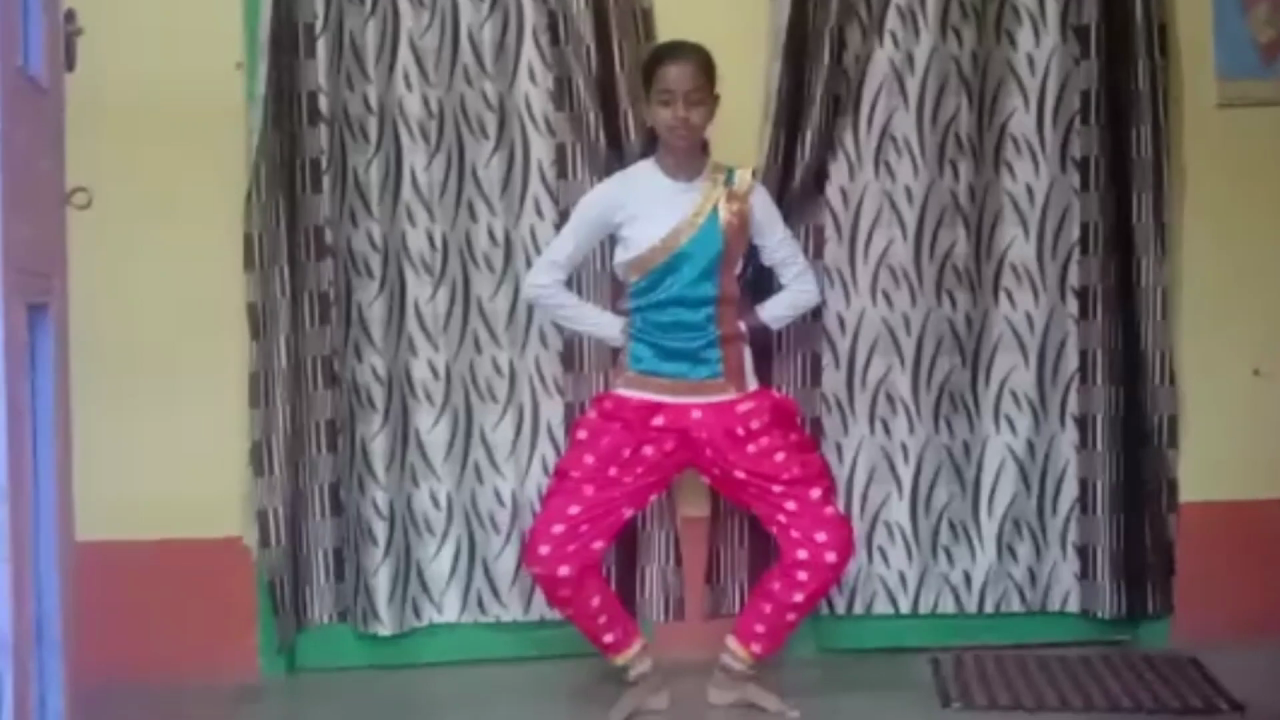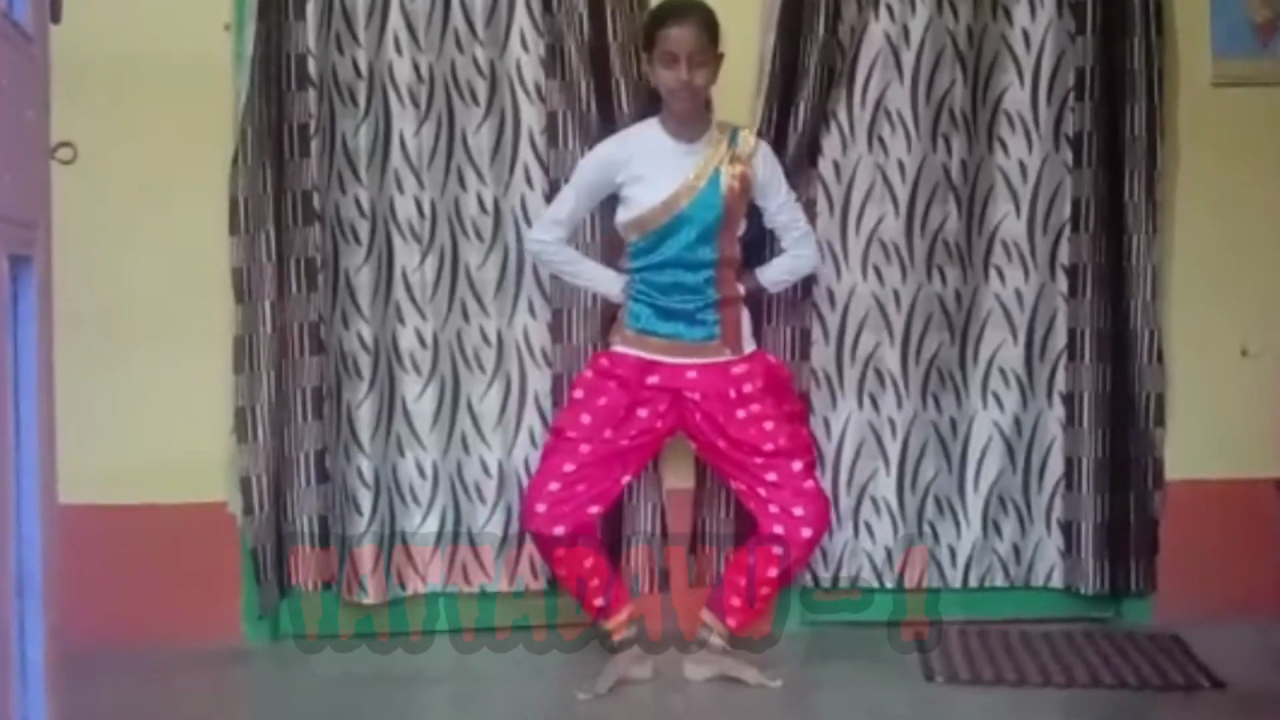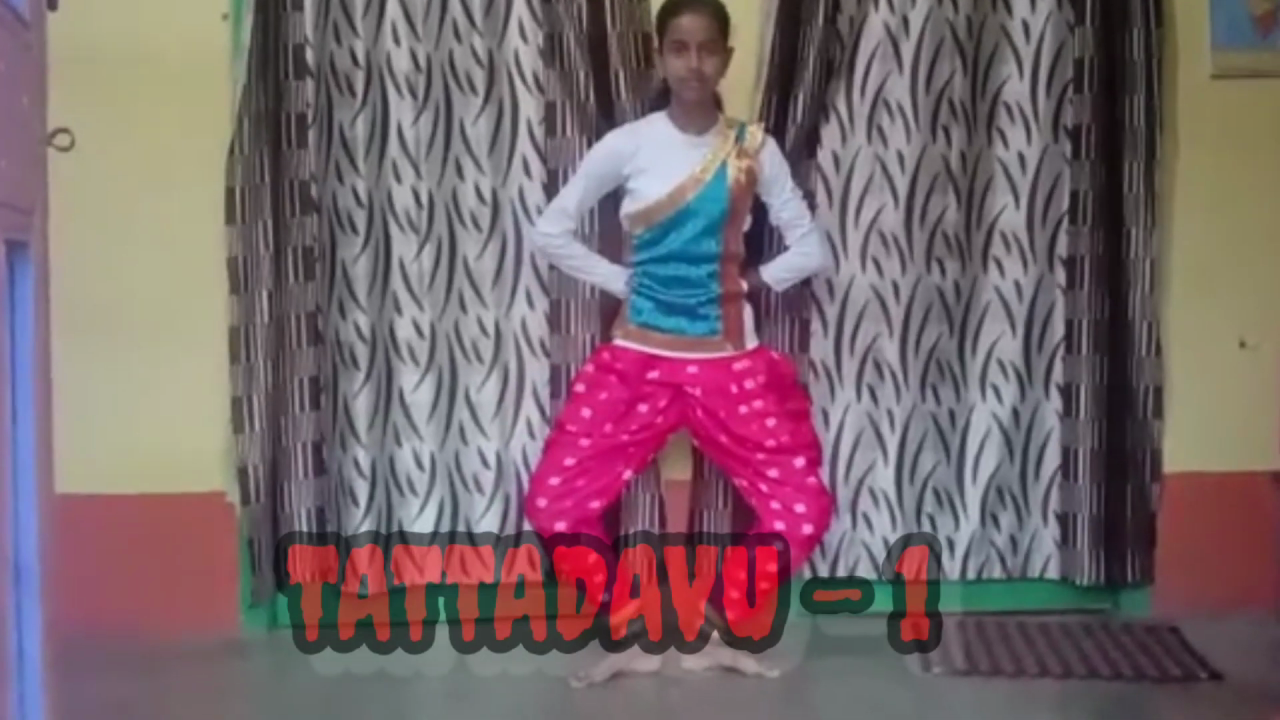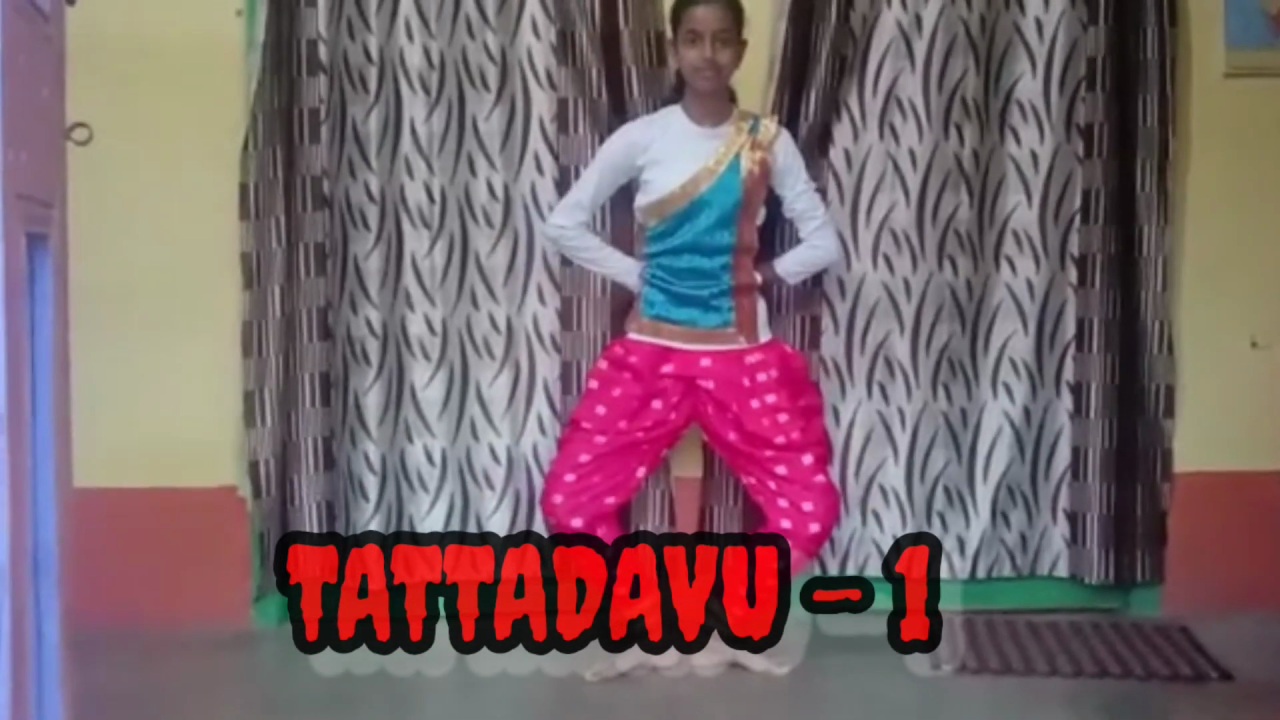
dt=0.4s
person 1, frame 1
left shoulder: (743, 193)
right shoulder: (616, 195)
left elbow: (804, 285)
right elbow: (541, 284)
left wrist: (747, 320)
right wrist: (617, 328)
left hip: (732, 405)
right hip: (640, 406)
left knee: (825, 541)
right knee: (552, 554)
person 1, frame 2
left shoulder: (748, 154)
right shoulder: (619, 153)
left elbow: (804, 250)
right elbow: (543, 239)
left wrist: (745, 283)
right wrist: (618, 286)
left hip: (726, 367)
right hip: (635, 365)
left knee: (801, 515)
right knee: (550, 513)
left ankle: (713, 641)
right ankle: (626, 642)
person 1, frame 3
left shoulder: (754, 149)
right shoulder: (626, 145)
left elbow: (810, 250)
right elbow: (549, 232)
left wrist: (749, 279)
right wrist: (623, 281)
left hip: (729, 361)
right hip: (638, 358)
left knee: (804, 509)
right knee: (554, 505)
person 1, frame 4
left shoulder: (769, 141)
right shoulder: (641, 137)
left elbow: (824, 242)
right elbow: (563, 224)
left wrist: (764, 274)
right wrist: (636, 273)
left hip: (742, 354)
right hip: (652, 352)
left knee: (811, 507)
right knee: (570, 500)
